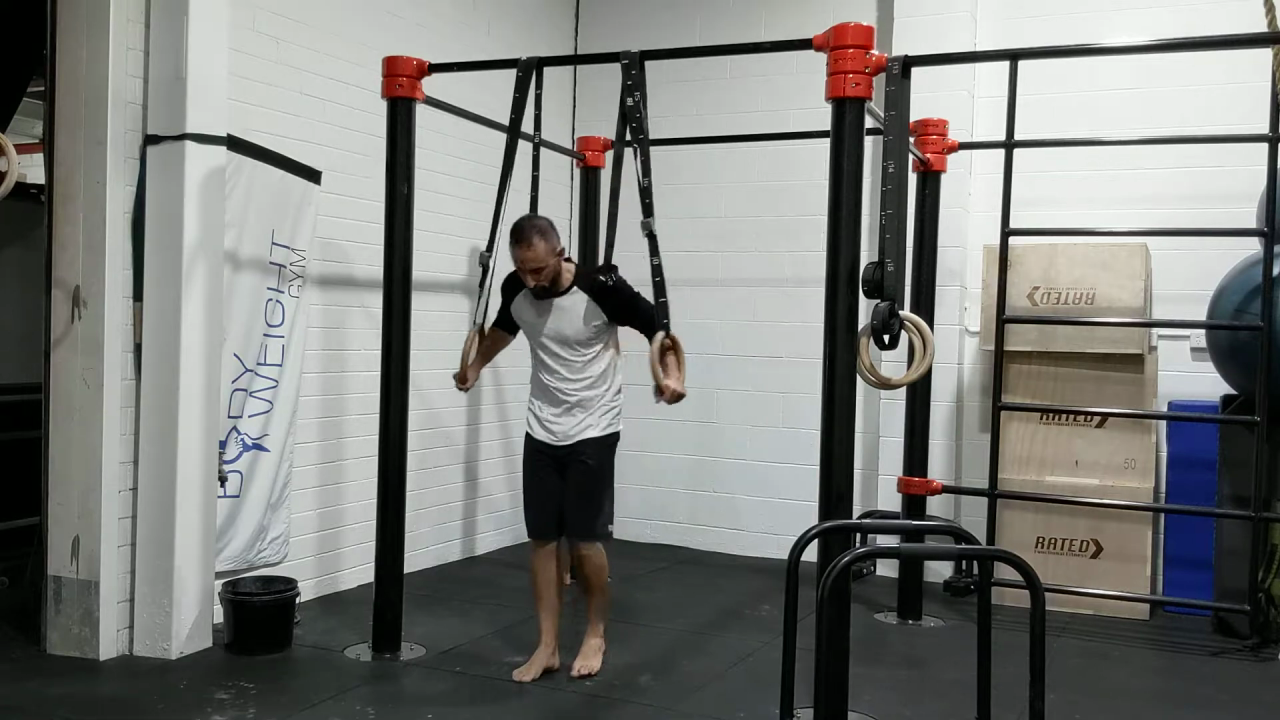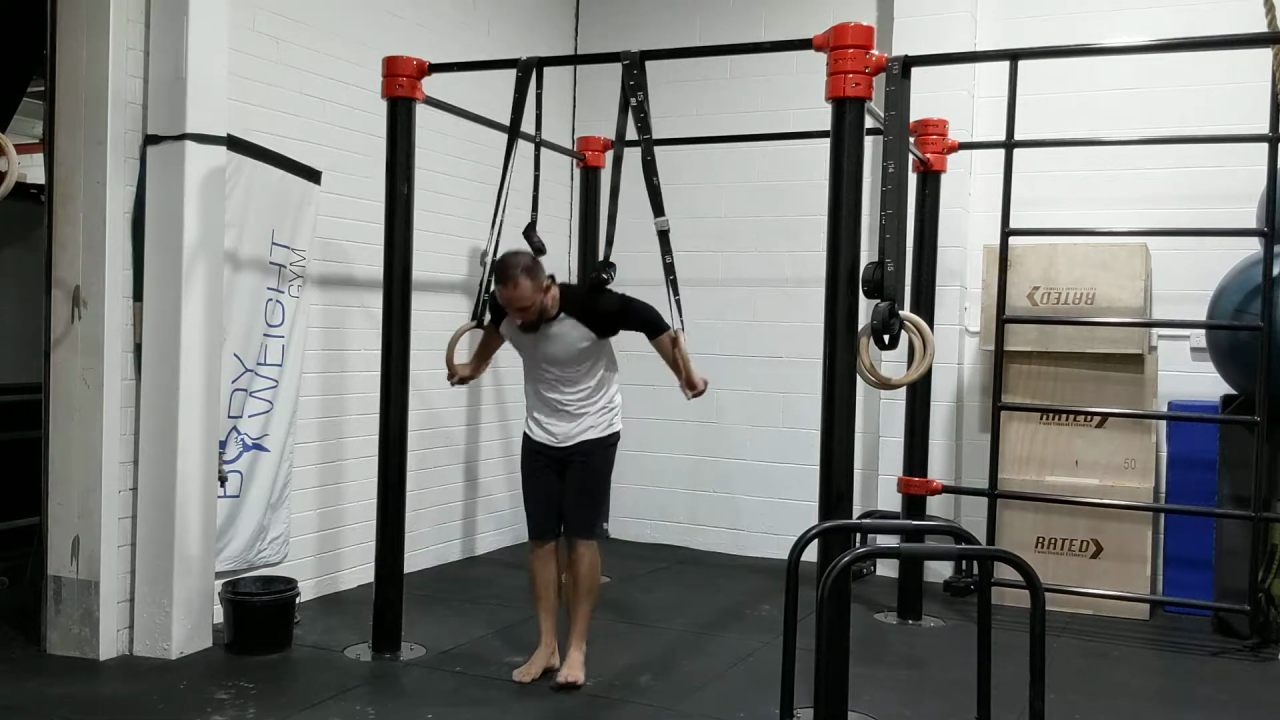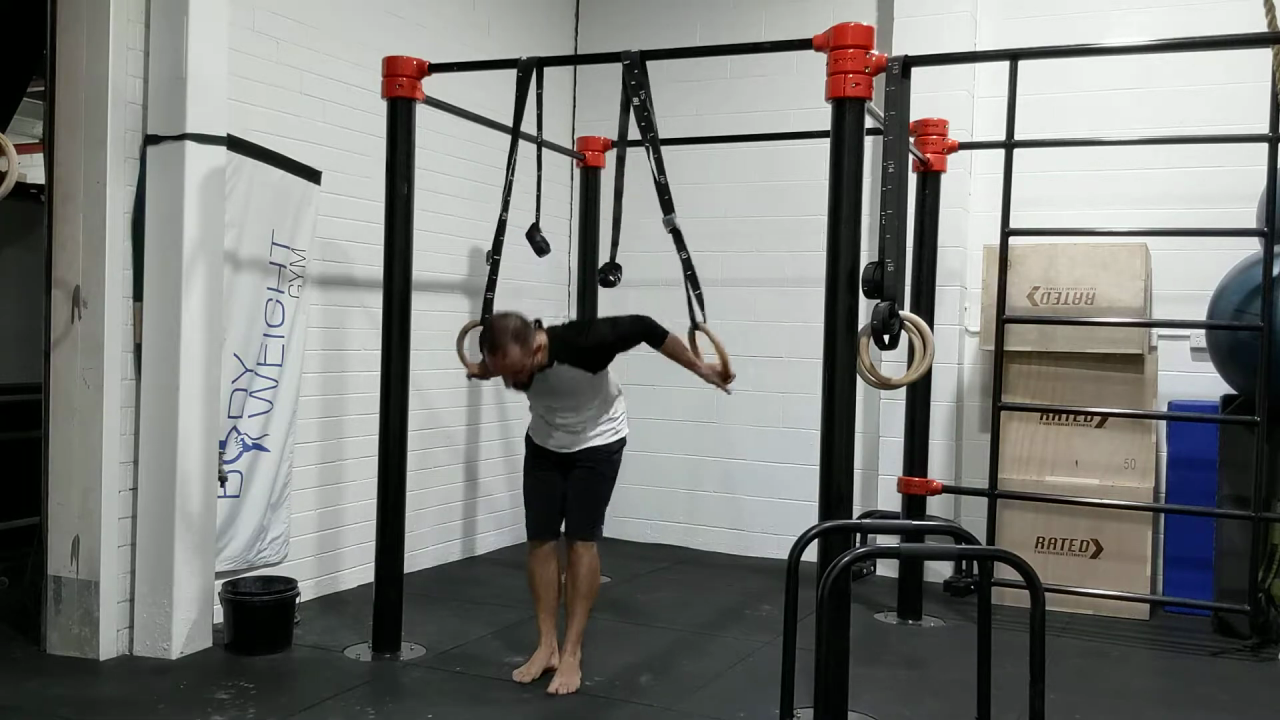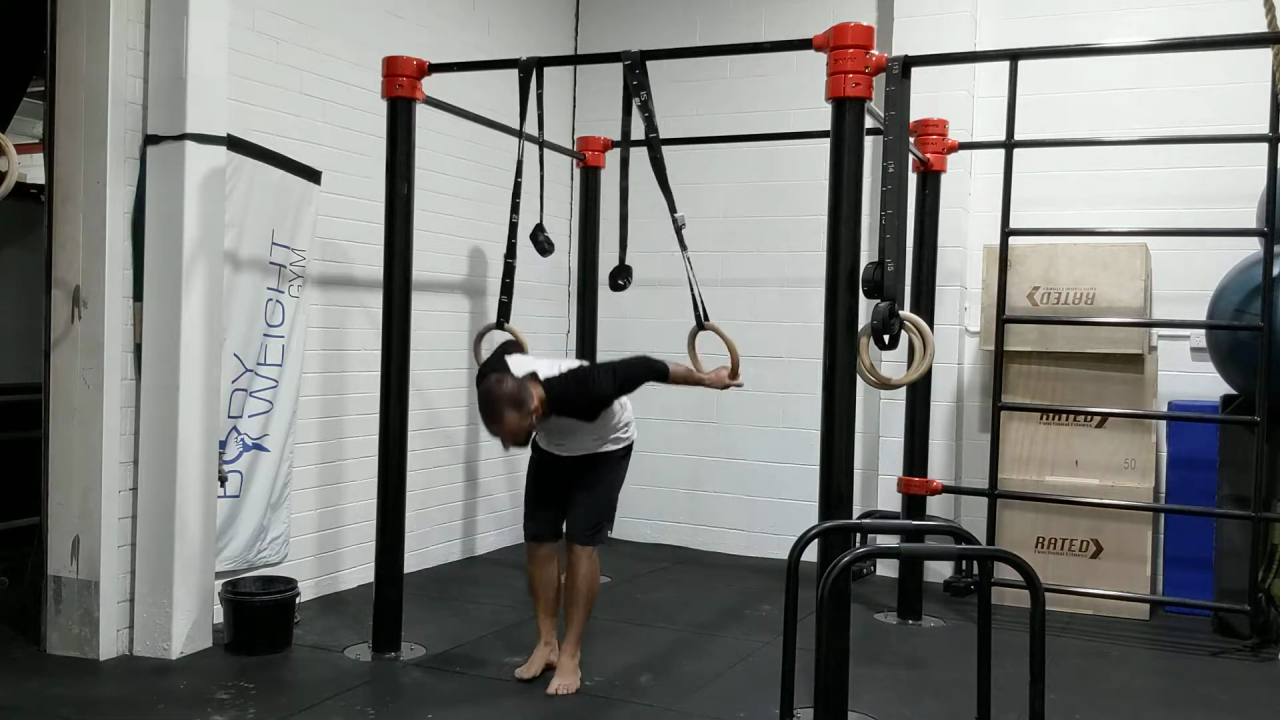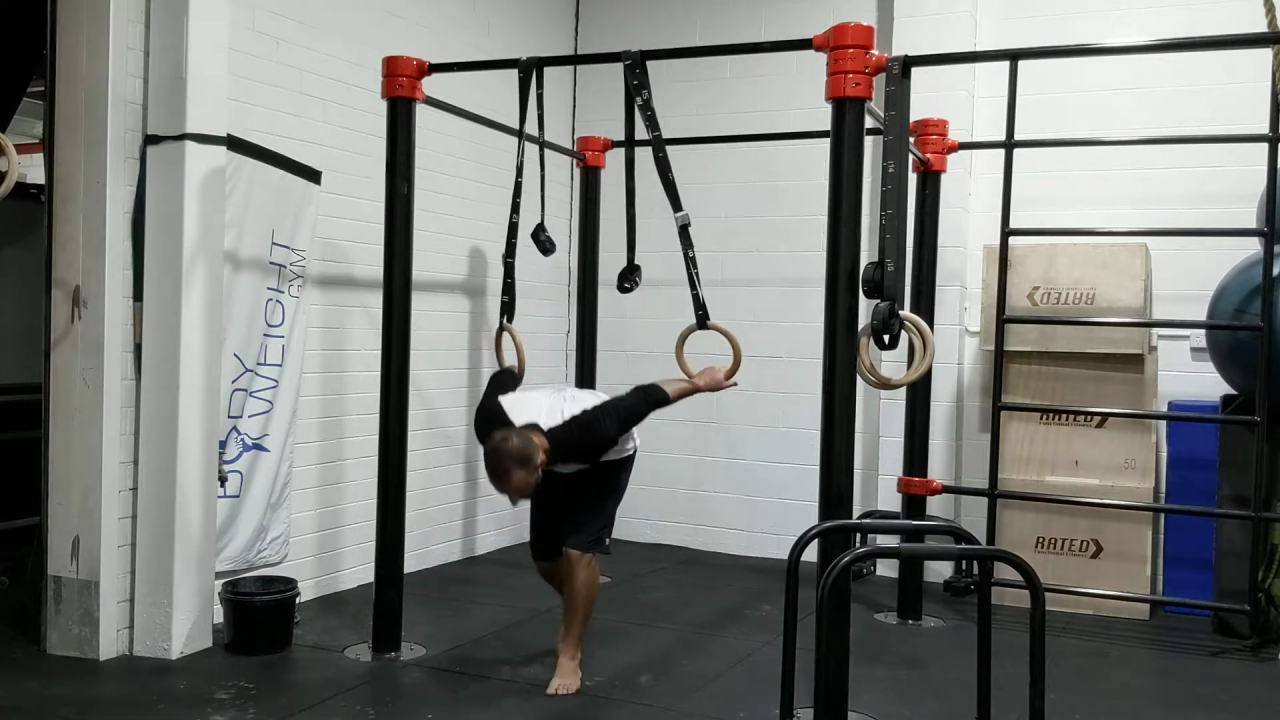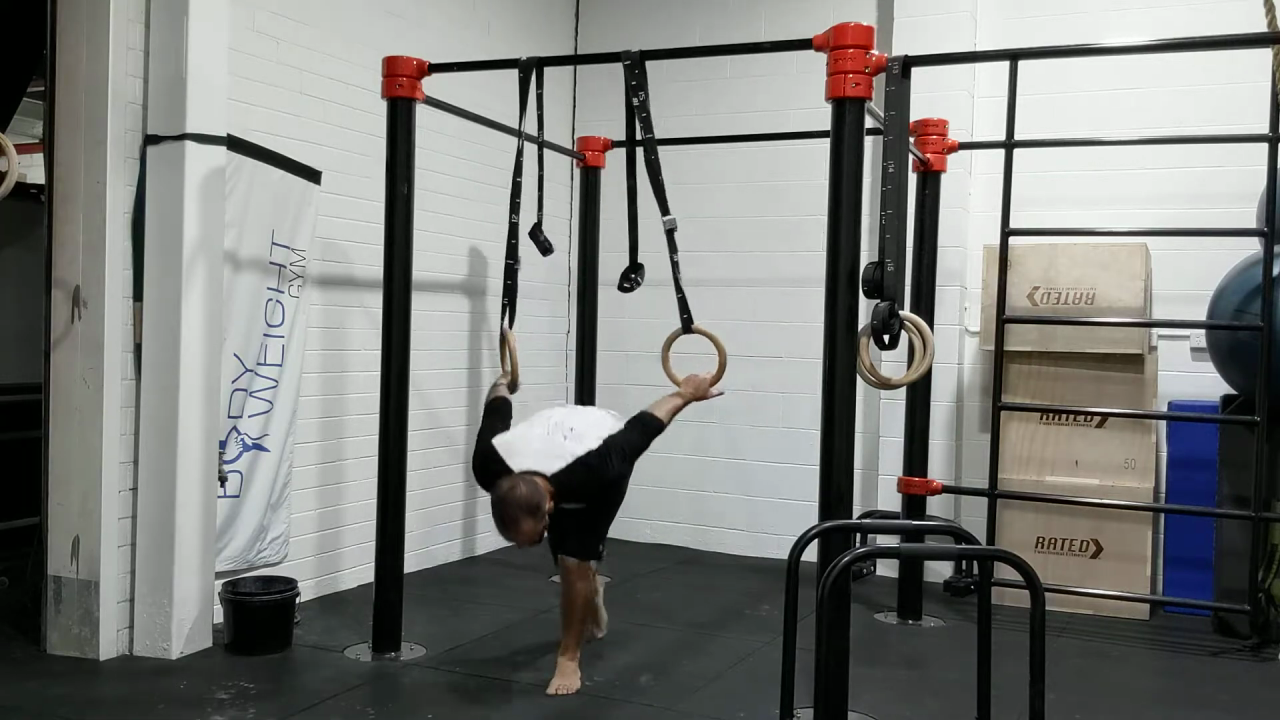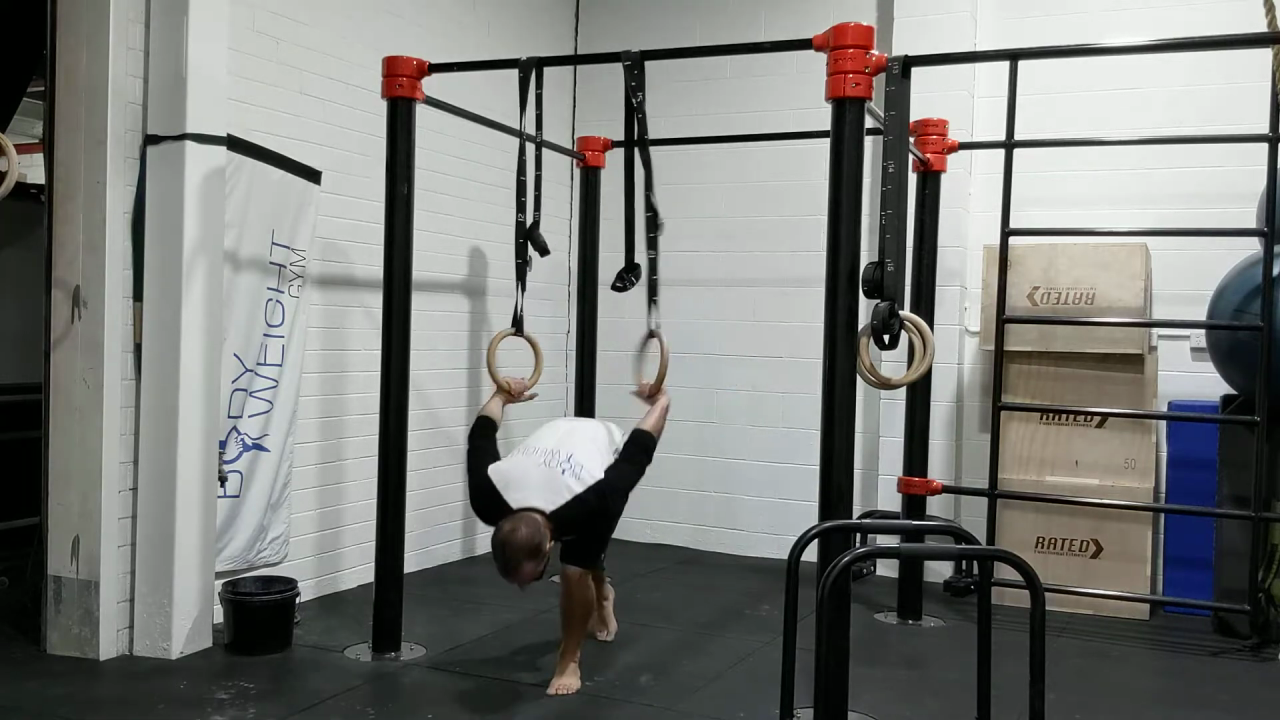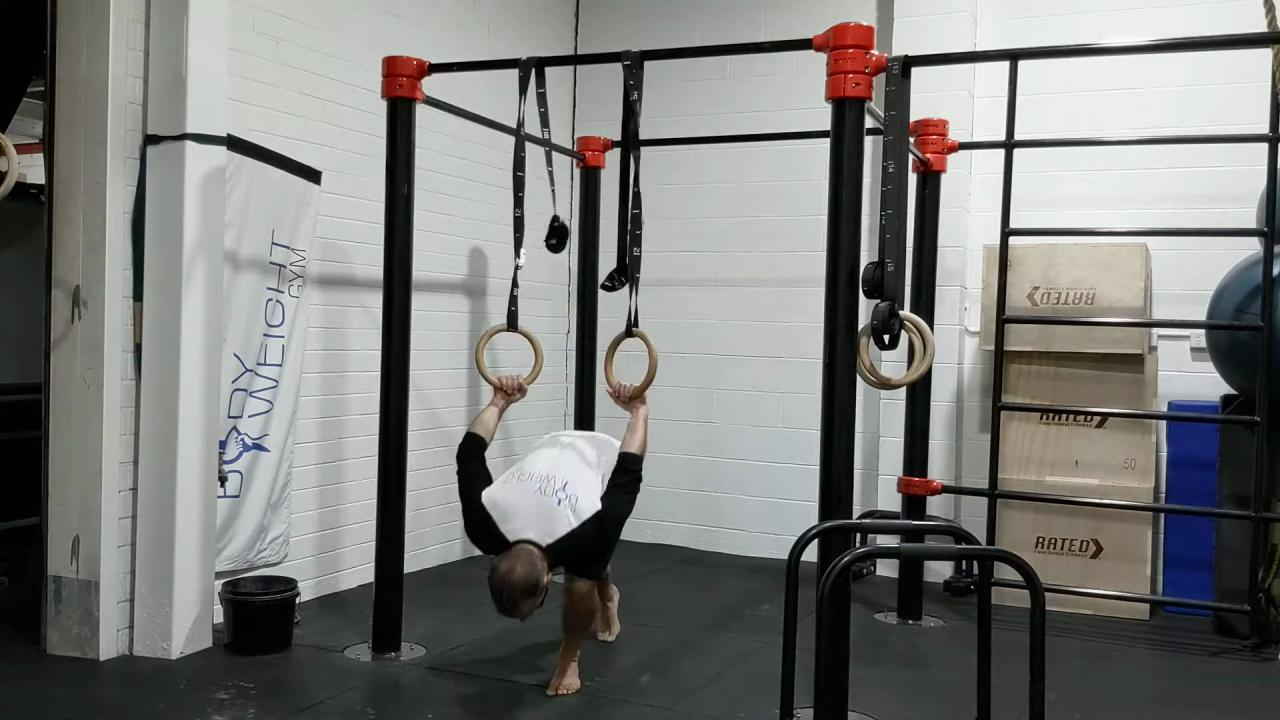
dt=0.2s
person 1, frame 1
left shoulder: (602, 289)
right shoulder: (515, 290)
left elbow: (653, 325)
left wrist: (670, 376)
right wrist: (476, 365)
left hip: (594, 432)
right hip: (541, 433)
left knee: (585, 538)
right knee: (542, 538)
left ankle: (594, 636)
right ankle: (547, 646)
person 1, frame 2
left shoulder: (591, 306)
right shoulder: (506, 308)
left elbow: (651, 323)
left wrist: (685, 374)
right wrist: (475, 366)
left hip: (593, 435)
right hip: (540, 435)
left knee: (581, 536)
right knee: (541, 536)
left ankle: (576, 647)
right ankle: (546, 645)
person 1, frame 3
left shoulder: (583, 343)
right shoulder: (502, 348)
left elbow: (647, 330)
left wrist: (702, 369)
right wrist: (488, 369)
left hip: (596, 441)
right hip: (544, 443)
left knee: (581, 539)
right knee: (539, 539)
left ankle: (571, 655)
right ankle: (546, 648)
person 1, frame 4
left shoulder: (583, 392)
right shoulder: (492, 381)
left elbow: (645, 368)
right elbow: (511, 348)
left wrist: (707, 379)
right wrist: (512, 349)
left hip: (603, 448)
right hip: (551, 448)
left knee: (581, 543)
right knee: (537, 540)
left ankle: (569, 656)
right ankle: (546, 645)
person 1, frame 5
left shoulder: (591, 436)
right shoulder: (490, 425)
left elbow: (643, 398)
right elbow: (506, 377)
left wrist: (699, 383)
right wrist: (510, 373)
left hip: (608, 454)
right hip: (560, 460)
left knee: (578, 551)
right knee: (544, 555)
left ankle: (569, 657)
right ankle: (576, 612)
person 1, frame 6
left shoulder: (597, 477)
right shoulder: (488, 470)
left elbow: (641, 428)
right elbow: (496, 409)
left wrist: (688, 393)
right wrist: (501, 384)
left hip: (608, 447)
left knee: (574, 561)
right knee: (569, 551)
left ankle: (568, 659)
right ankle: (591, 595)
person 1, frame 7
left shoulder: (586, 508)
right shoulder: (489, 503)
left elbow: (637, 454)
right elbow: (481, 436)
left wrist: (660, 403)
right wrist: (500, 396)
left hip: (607, 447)
left knee: (576, 567)
right knee: (586, 554)
left ankle: (569, 660)
right ankle: (600, 596)
person 1, frame 8
left shoulder: (584, 536)
right shoulder: (485, 528)
left elbow: (627, 479)
right elbow: (469, 457)
left wrist: (639, 411)
right wrist: (500, 403)
left hip: (604, 459)
left knee: (580, 583)
left ankle: (568, 659)
right ankle: (606, 596)
